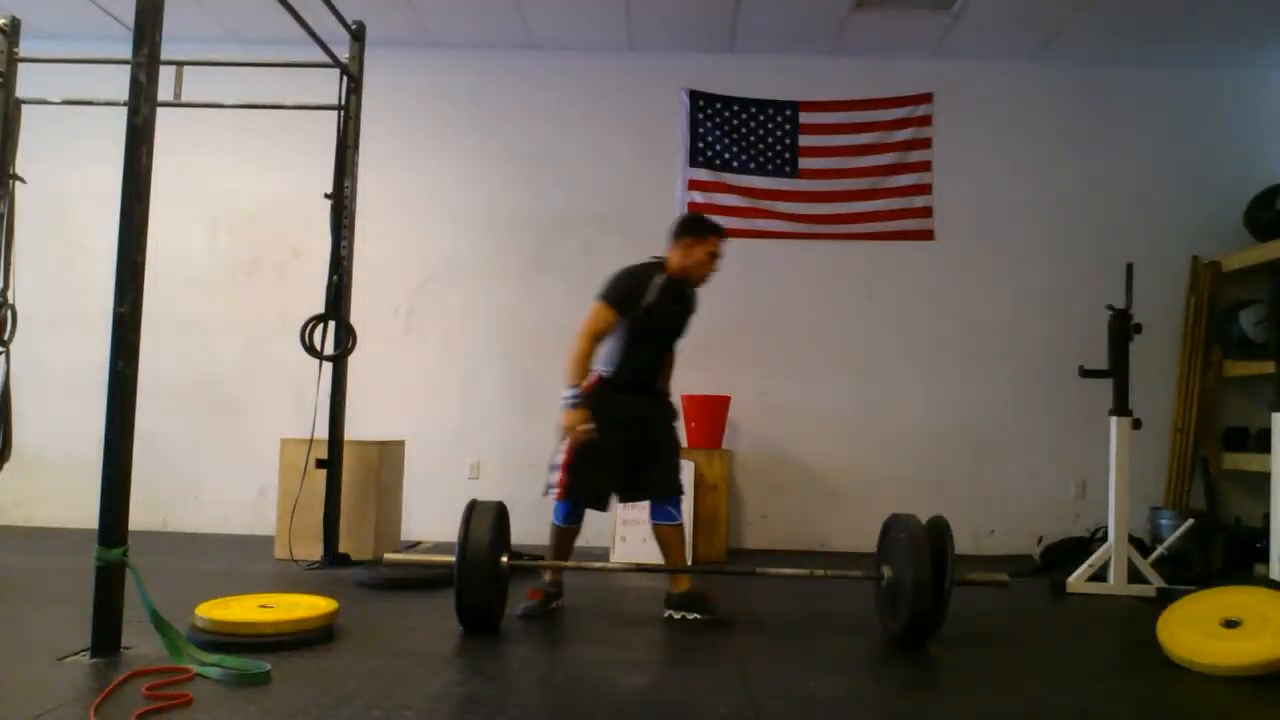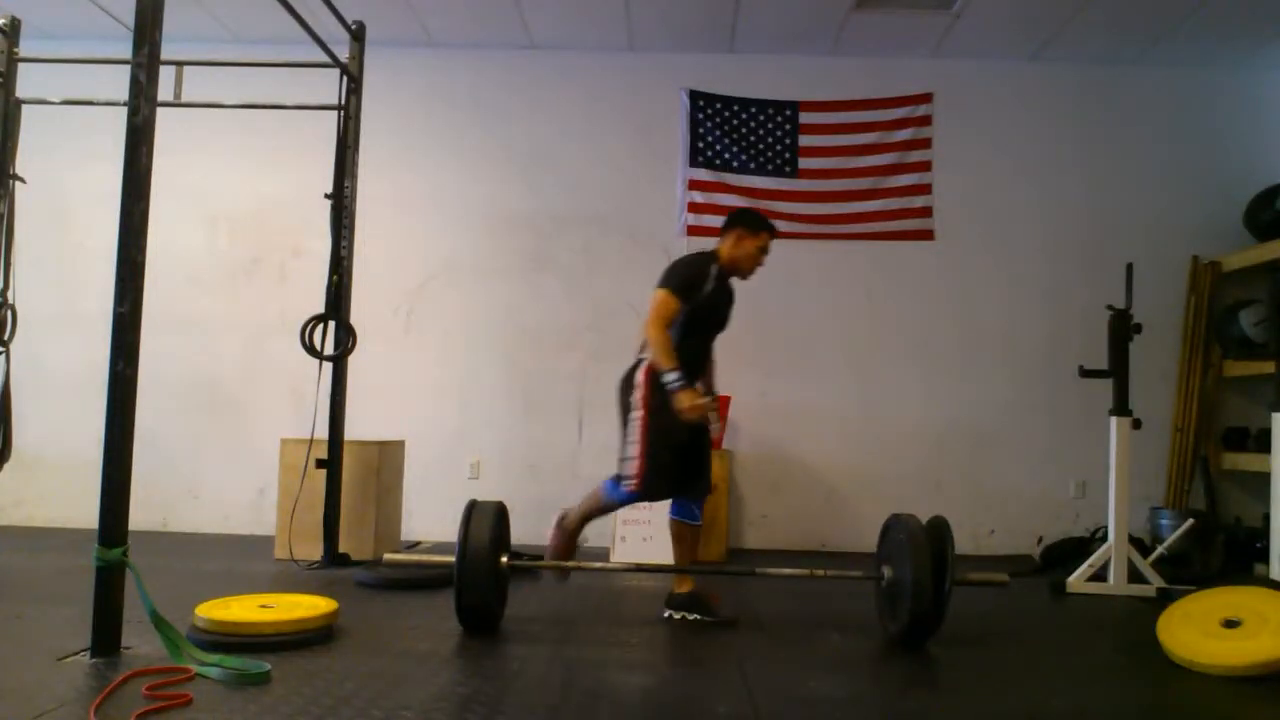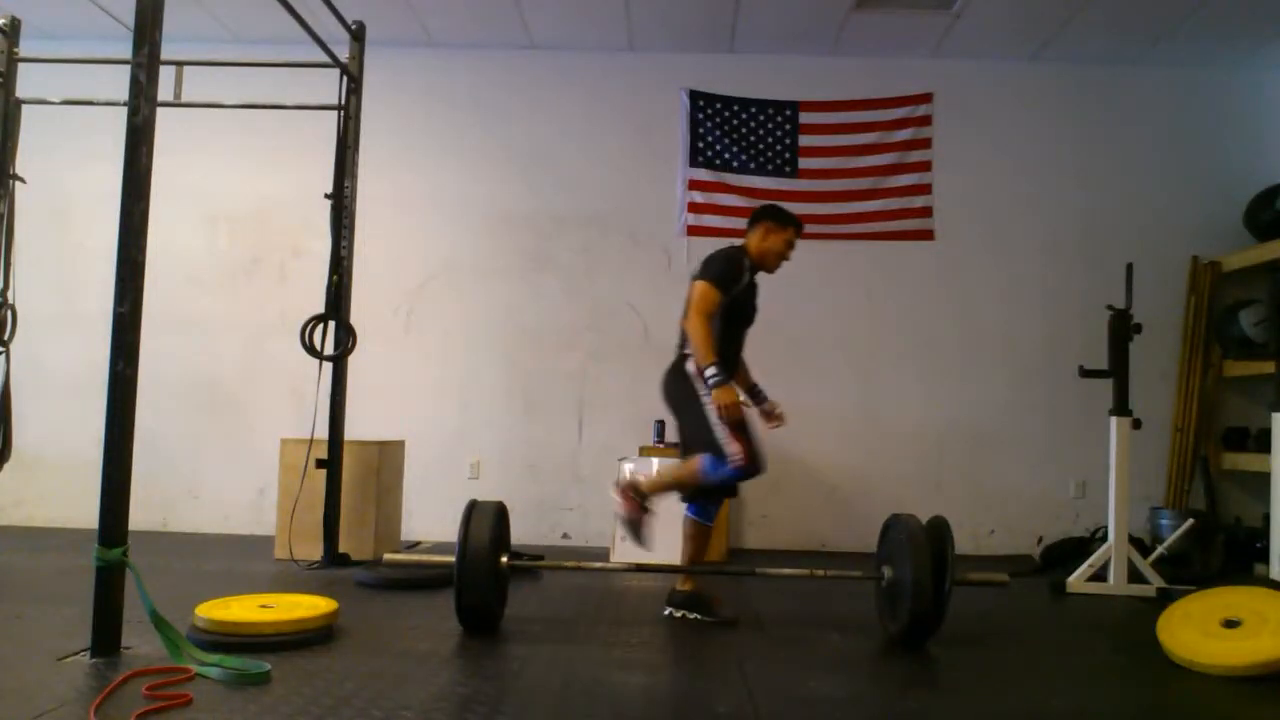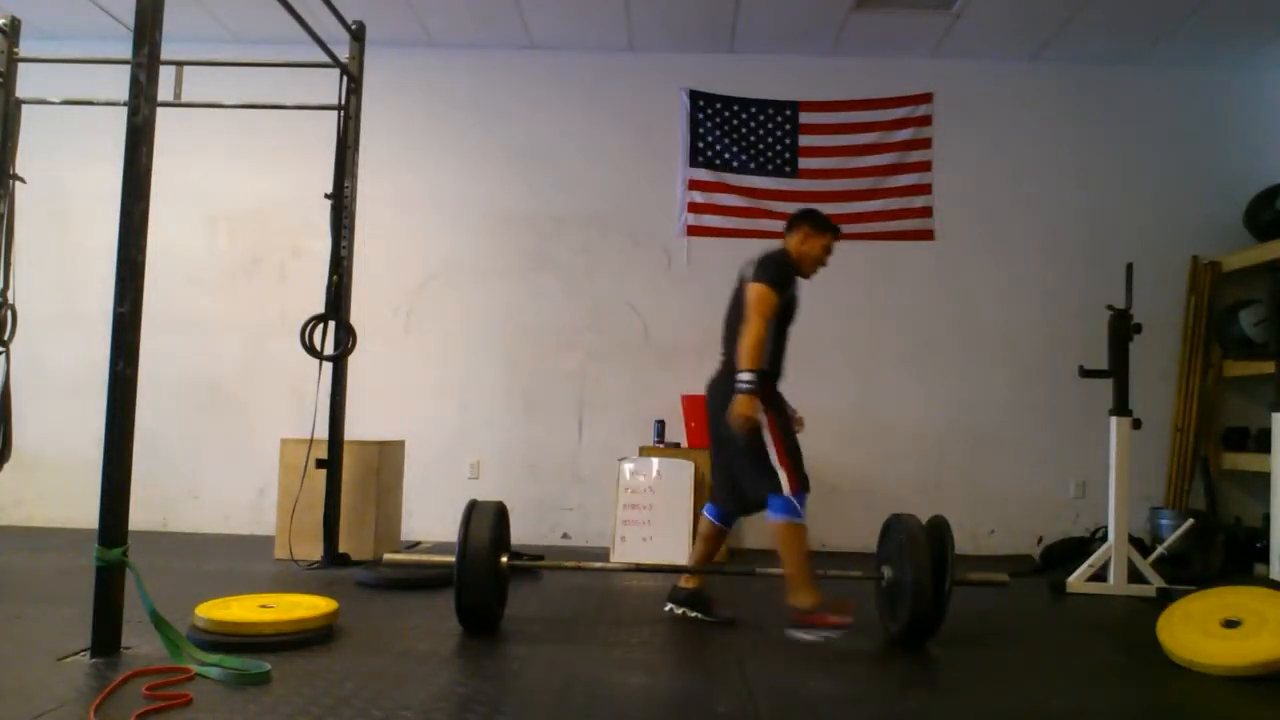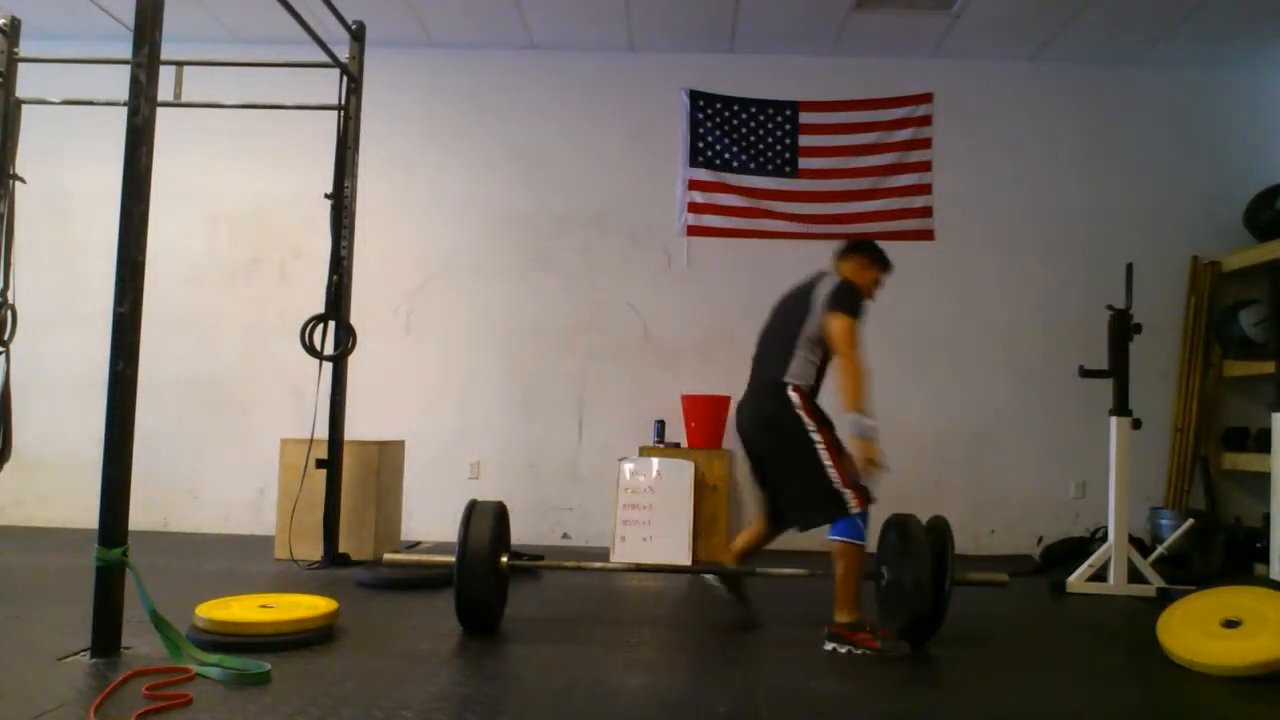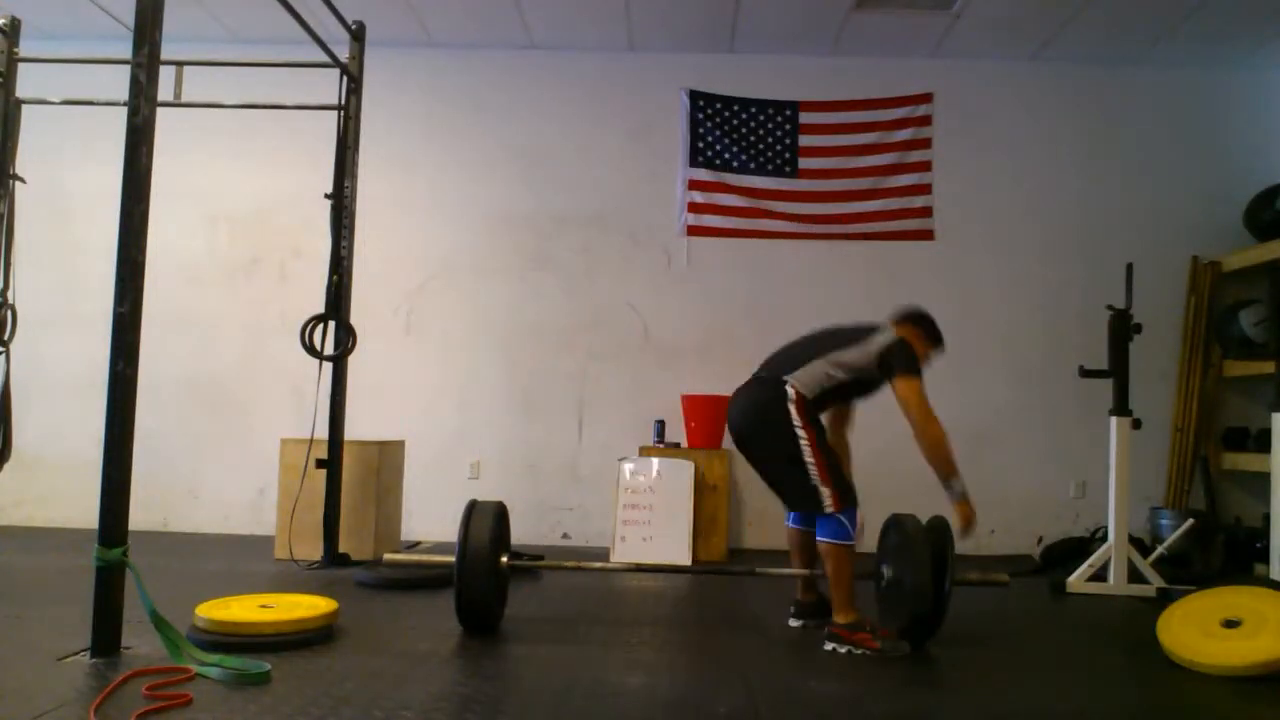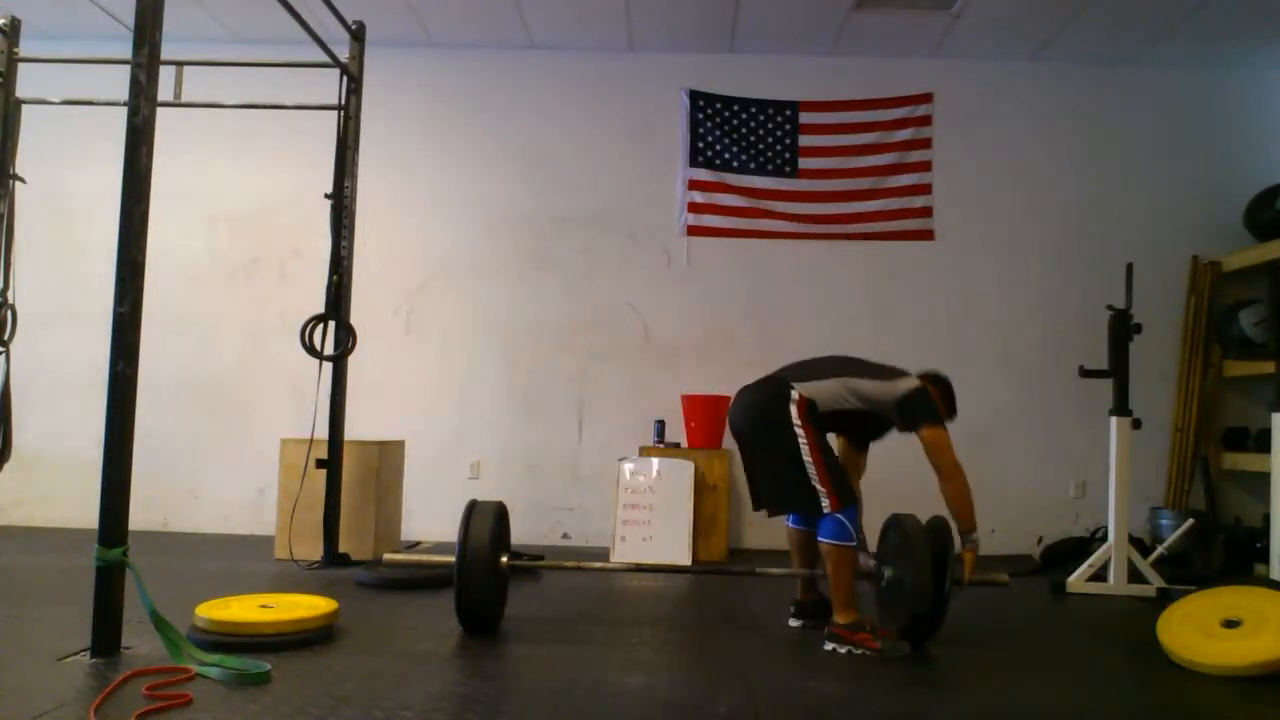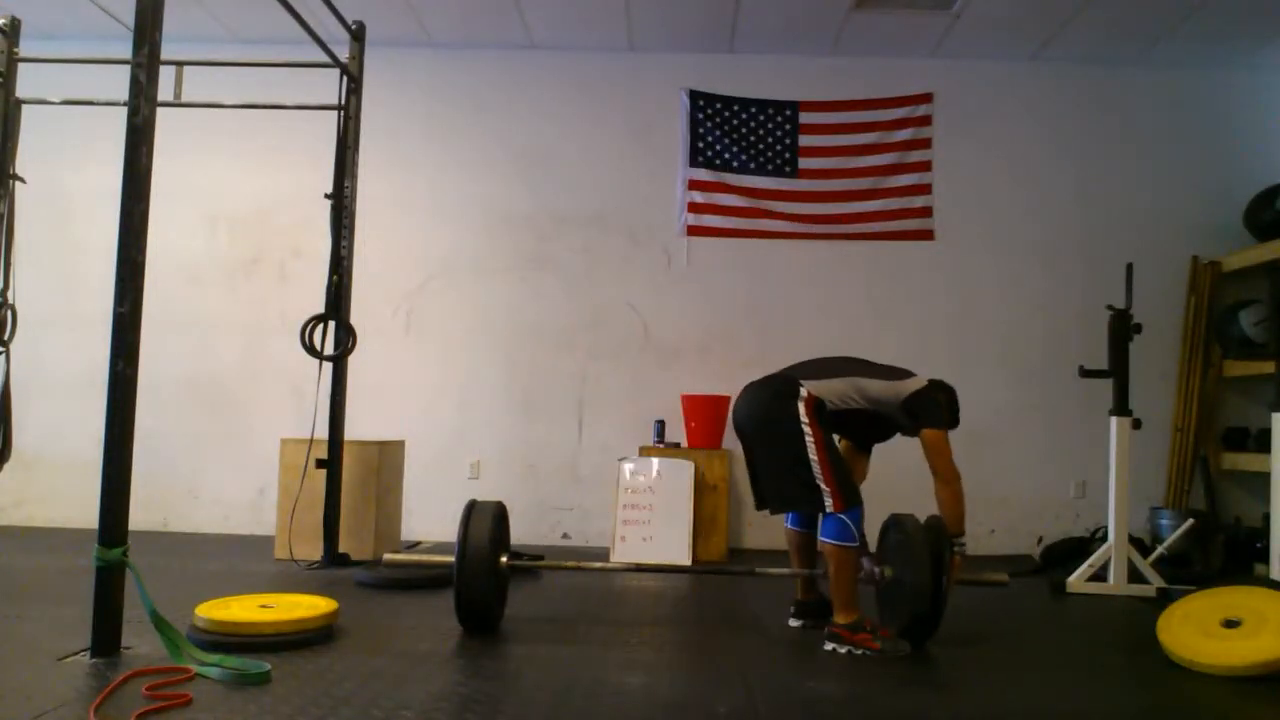
dt=0.2s
person 1, frame 1
left shoulder: (686, 297)
right shoulder: (634, 281)
right elbow: (587, 338)
left wrist: (665, 399)
right wrist: (574, 401)
left hip: (649, 401)
right hip: (605, 396)
left knee: (667, 495)
right knee: (573, 495)
left ankle: (682, 592)
right ankle: (551, 585)
person 1, frame 2
left shoulder: (724, 289)
right shoulder: (692, 269)
right elbow: (655, 325)
left wrist: (710, 398)
right wrist: (678, 386)
left hip: (685, 393)
right hip: (653, 385)
left knee: (692, 492)
right knee: (634, 484)
left ankle: (683, 592)
right ankle: (570, 524)
person 1, frame 3
left shoulder: (748, 282)
right shoulder: (727, 262)
right elbow: (695, 318)
left wrist: (761, 398)
right wrist: (719, 380)
left hip: (716, 384)
right hip: (696, 376)
left knee: (711, 489)
right knee: (736, 459)
left ankle: (685, 591)
right ankle: (639, 489)
person 1, frame 4
left shoulder: (776, 277)
right shoulder: (773, 265)
right elbow: (754, 321)
left wrist: (780, 406)
right wrist: (748, 389)
left hip: (736, 394)
right hip: (741, 393)
left knee: (735, 497)
right knee: (786, 486)
left ankle: (687, 589)
right ankle: (804, 605)
person 1, frame 5
left shoulder: (806, 293)
right shoulder: (840, 289)
right elbow: (848, 357)
right wrist: (862, 430)
left hip: (755, 407)
right hip: (785, 405)
left knee: (786, 503)
right knee: (850, 502)
left ankle: (729, 567)
right ankle: (846, 625)
person 1, frame 6
left shoulder: (856, 343)
right shoulder: (896, 346)
left elbow: (837, 432)
right elbow: (925, 424)
left wrist: (840, 479)
right wrist: (957, 492)
left hip: (747, 404)
right hip: (777, 405)
left knee: (810, 501)
right knee: (837, 505)
left ankle: (806, 601)
right ankle: (845, 625)
person 1, frame 7
left shoulder: (867, 407)
right shoulder: (915, 393)
left elbow: (849, 478)
right elbow: (950, 474)
left wrist: (858, 550)
right wrist: (969, 539)
left hip: (748, 405)
right hip: (778, 411)
left knee: (808, 499)
right knee: (836, 506)
left ankle: (807, 602)
right ankle: (845, 626)
person 1, frame 8
left shoulder: (871, 414)
right shoulder: (923, 396)
left elbow: (850, 480)
right elbow: (946, 478)
left wrist: (859, 551)
right wrist: (956, 545)
left hip: (753, 403)
right hip: (785, 409)
left knee: (804, 499)
right knee: (840, 504)
left ankle: (807, 602)
right ankle: (845, 626)
